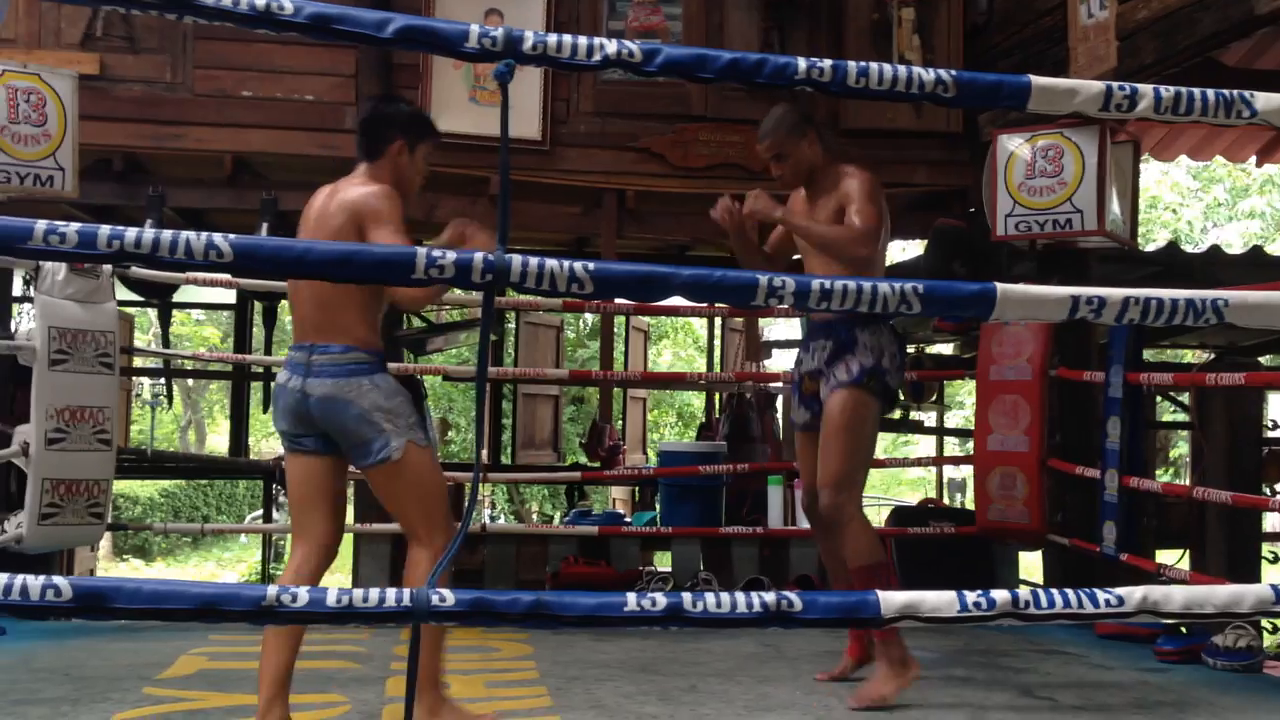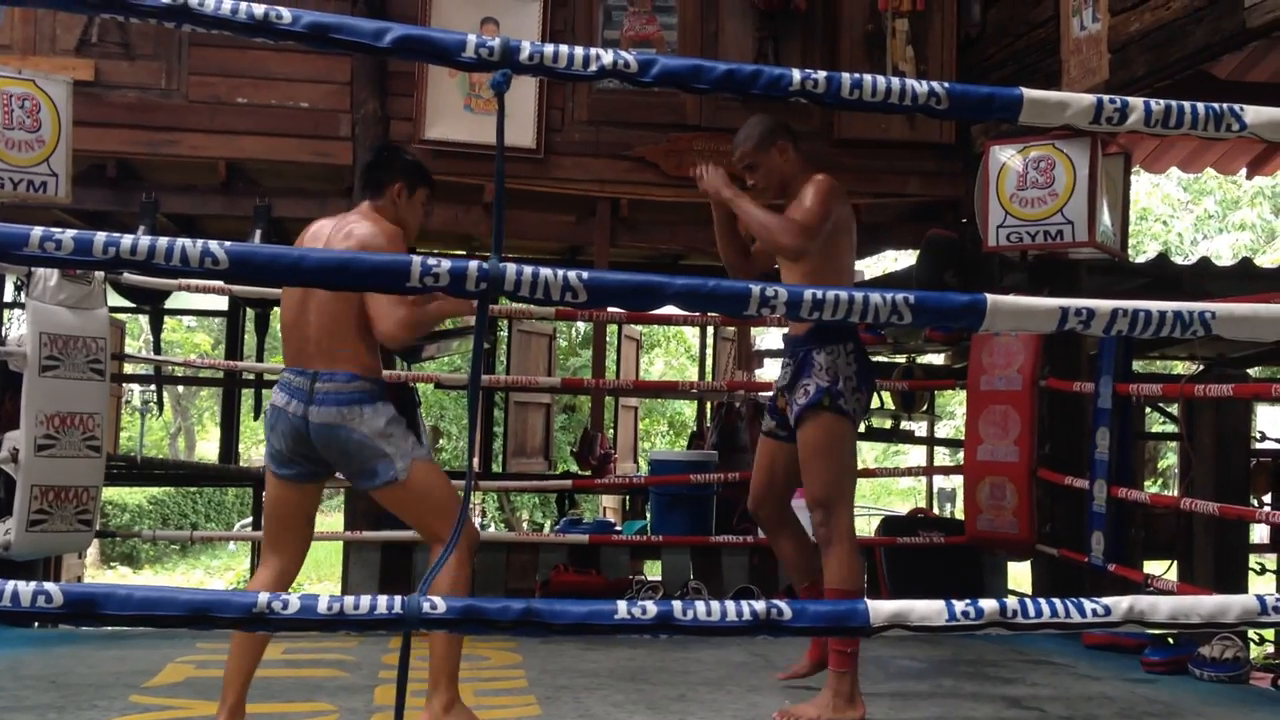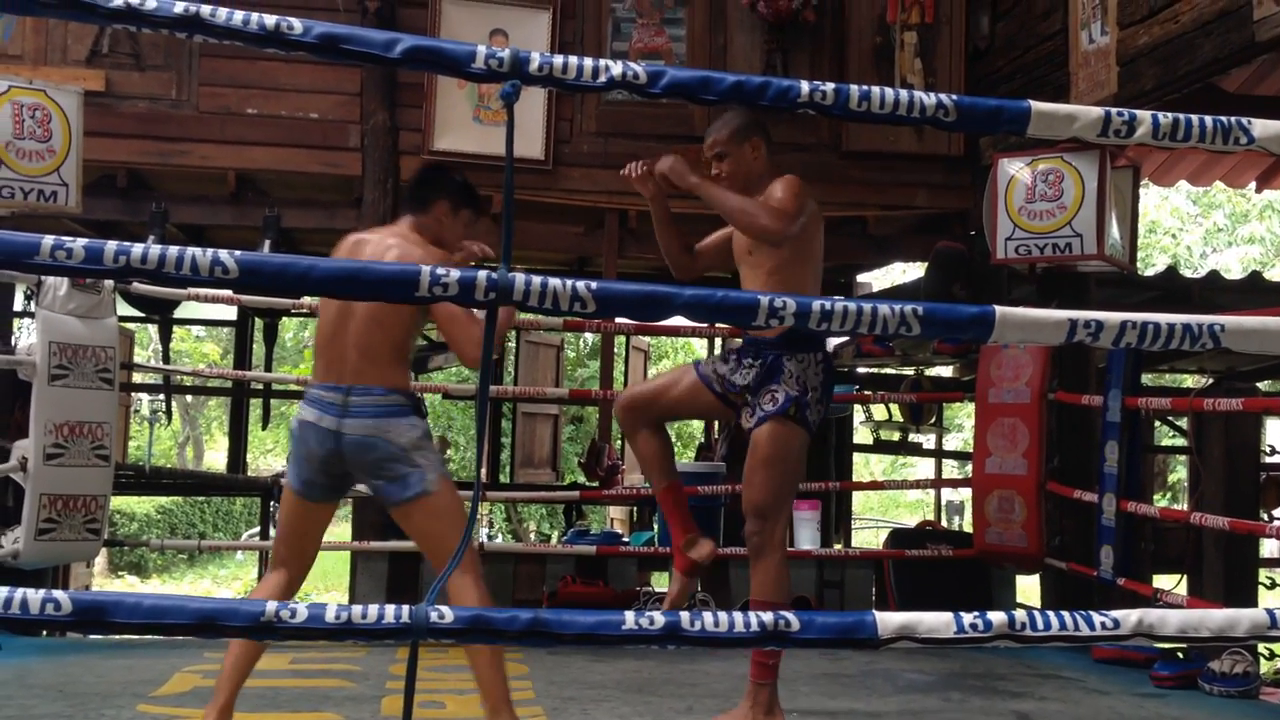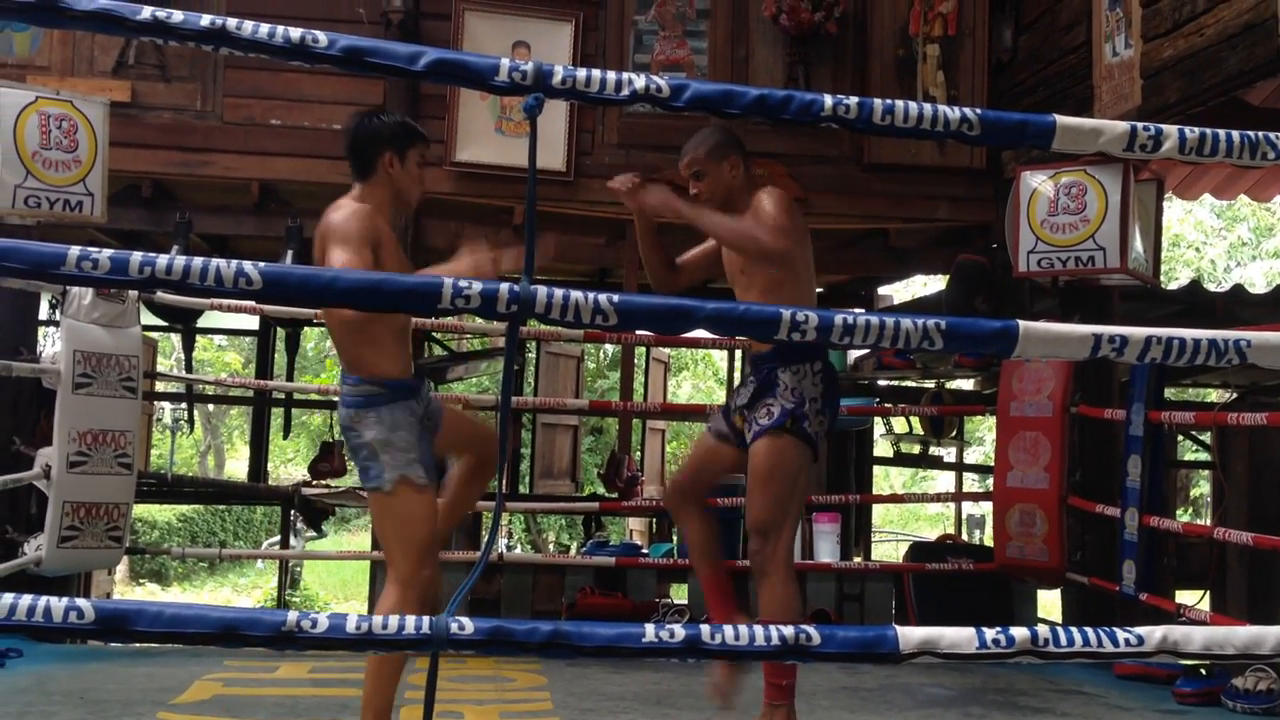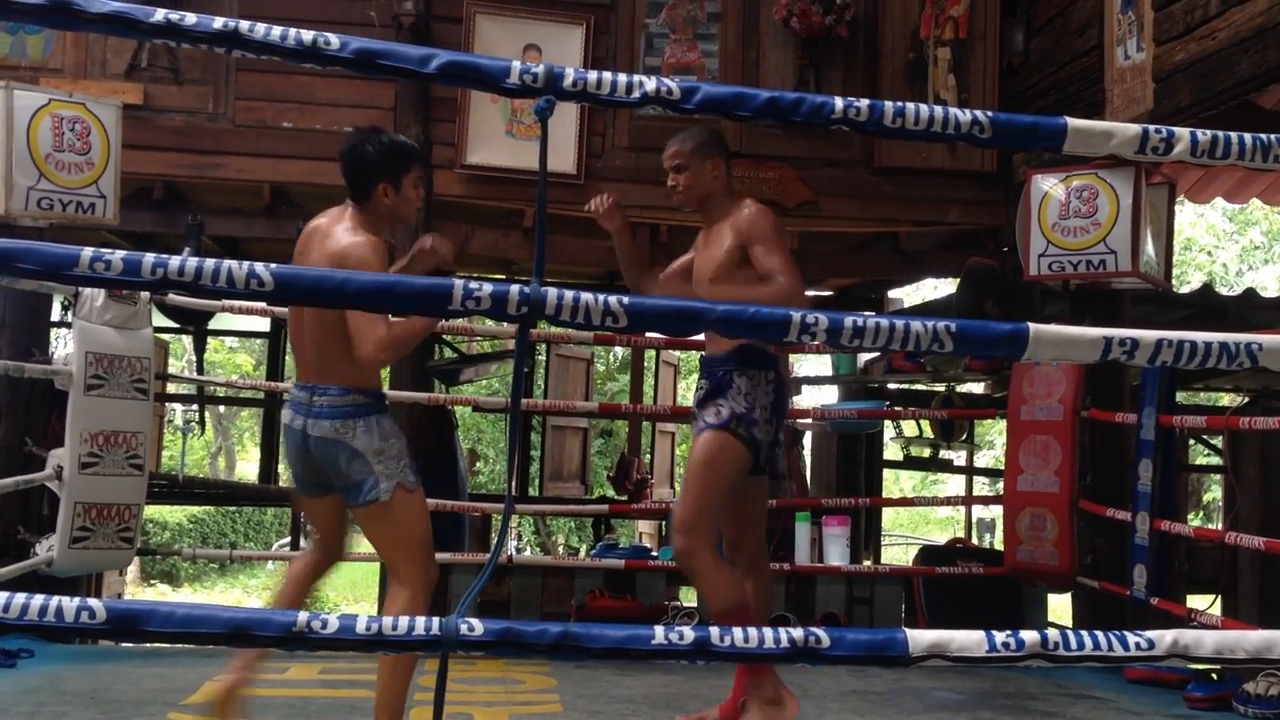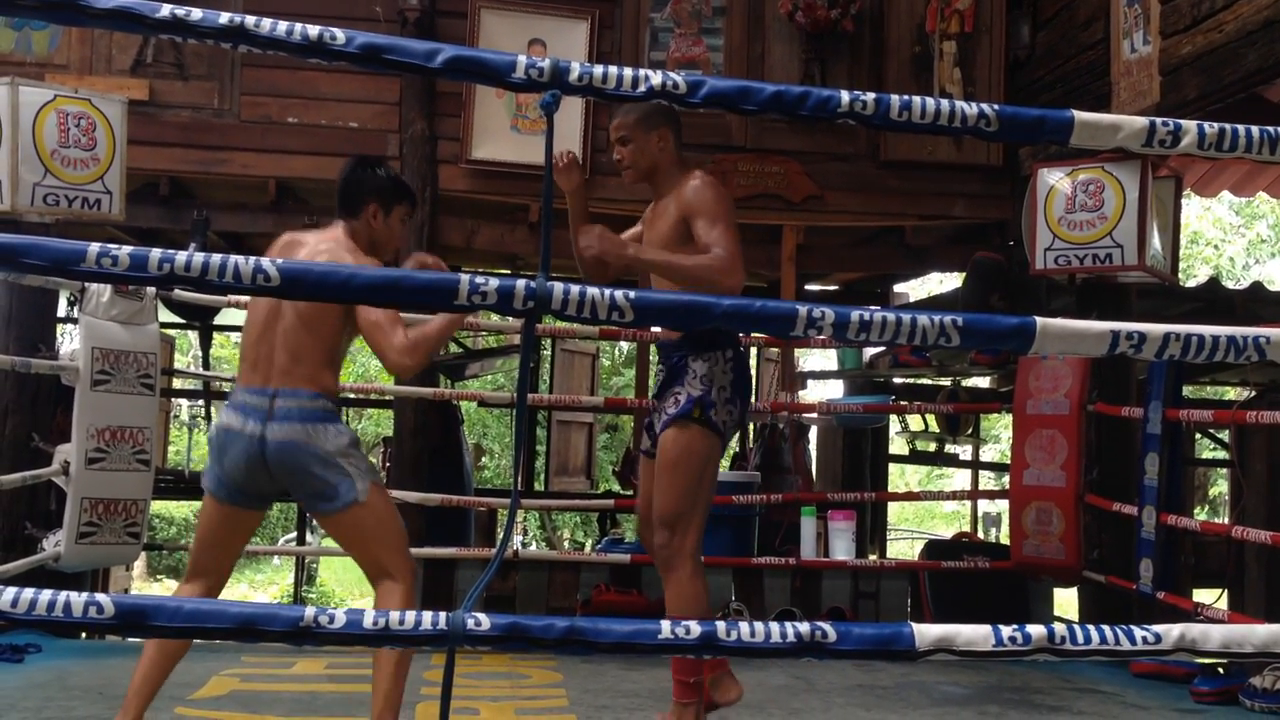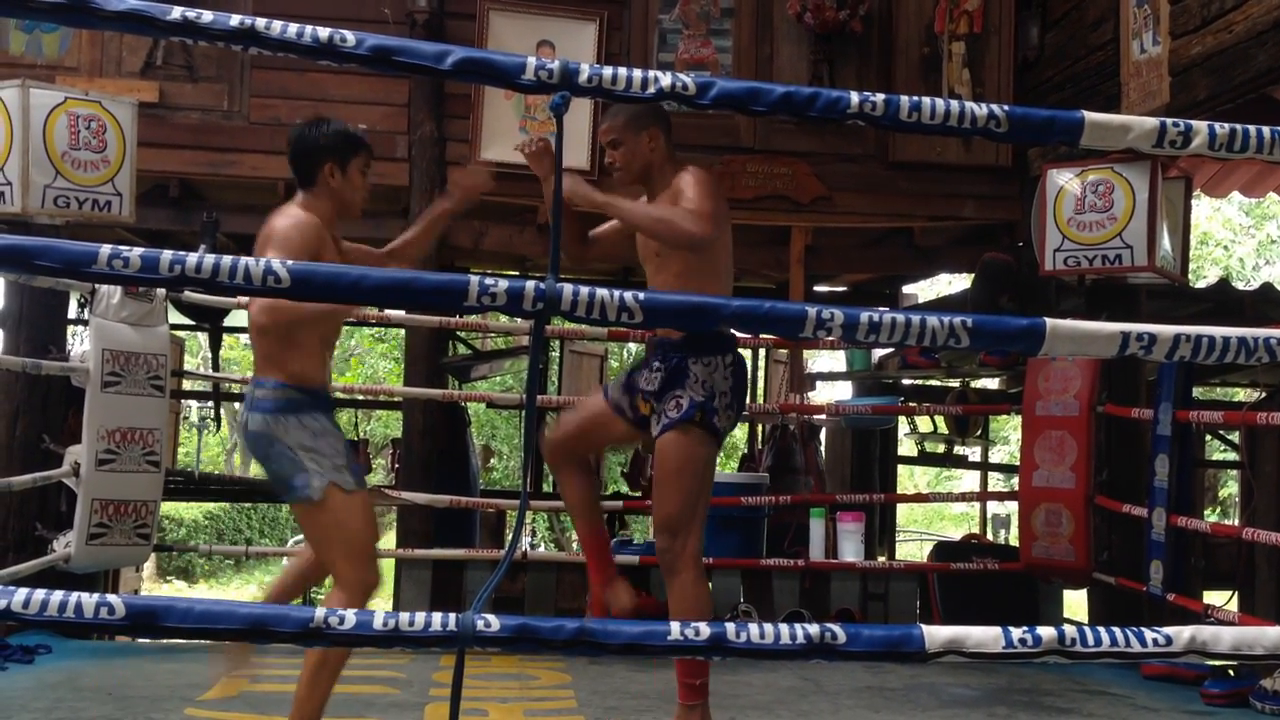
dt=0.7s
person 1, frame 1
left shoulder: (857, 185)
right shoulder: (800, 201)
left elbow: (863, 252)
right elbow: (756, 269)
left wrist: (783, 214)
right wrist: (735, 227)
left hip: (860, 347)
right hip: (815, 348)
left knee: (836, 500)
right knee: (817, 508)
left ankle: (894, 654)
right ankle: (862, 643)
person 1, frame 2
left shoulder: (823, 192)
right shoulder: (792, 207)
left elbow: (795, 242)
right elbow: (745, 270)
left wrist: (732, 195)
right wrist: (720, 205)
left hip: (829, 360)
right hip: (800, 362)
left knee: (830, 520)
right knee: (765, 504)
right ankle: (826, 636)
person 1, frame 3
left shoulder: (788, 191)
right shoulder: (740, 214)
left elbow: (779, 229)
right elbow: (686, 265)
left wrist: (691, 183)
right wrist: (655, 201)
left hip: (792, 365)
right hip: (746, 360)
left knee: (763, 531)
right knee: (633, 405)
right ankle: (686, 545)
person 1, frame 4
left shoulder: (771, 202)
right shoulder: (728, 232)
left elbow: (774, 250)
right elbow: (667, 280)
left wrist: (683, 211)
right wrist: (643, 215)
left hip: (794, 380)
right hip: (758, 382)
left knee: (767, 549)
right knee: (680, 493)
right ankle: (729, 627)
person 1, frame 5
left shoulder: (752, 219)
right shoulder: (709, 236)
left elbow: (789, 293)
right elbow: (652, 291)
left wrist: (701, 296)
right wrist: (620, 234)
left hip: (747, 387)
right hip: (720, 391)
left knee: (690, 540)
right knee: (741, 552)
person 1, frame 6
left shoulder: (700, 190)
right shoulder: (656, 211)
left elbow: (729, 276)
right elbow: (597, 273)
left wrist: (632, 254)
right wrist: (576, 198)
left hip: (704, 369)
right hip: (676, 371)
left knee: (673, 543)
right knee: (657, 536)
person 1, frame 7
left shoulder: (694, 183)
right shoulder: (648, 206)
left elbow: (698, 235)
right elbow: (577, 248)
left wrist: (598, 196)
right wrist: (555, 184)
left hip: (700, 370)
right hip: (662, 367)
left knee: (676, 545)
right knee: (561, 444)
right ankle: (604, 585)
person 2, frame 1
left shoulder: (322, 199)
right shoulder: (375, 198)
right elbow: (414, 286)
left wrist: (434, 245)
right wrist: (470, 252)
left hip: (298, 379)
right hip: (353, 379)
left knee: (311, 553)
right knee: (431, 537)
person 2, frame 2
left shoulder: (314, 232)
right shoulder: (382, 235)
right elbow: (392, 331)
left wrist: (417, 293)
right wrist: (445, 306)
left hip: (291, 402)
right hip: (353, 408)
left knee: (277, 563)
right knee: (456, 538)
person 2, frame 3
left shoulder: (348, 244)
right shoulder: (427, 259)
right elbow: (474, 352)
right wrist: (506, 298)
left hip: (318, 416)
right hip: (385, 423)
left knee: (281, 575)
right knee: (463, 572)
person 2, frame 4
left shoulder: (370, 218)
right shoulder: (350, 217)
left elbow: (407, 283)
right elbow: (350, 303)
left wrist: (473, 266)
right wrist: (448, 272)
left hip: (394, 397)
right hip: (380, 406)
left knee: (488, 443)
right knee: (411, 576)
person 2, frame 5
left shoulder: (321, 227)
right shoulder: (360, 246)
right elbow: (373, 351)
left wrist: (409, 265)
left hip: (305, 410)
right hip: (349, 420)
left knee: (321, 553)
right knee: (414, 576)
person 2, frame 6
left shoulder: (285, 244)
right shoulder: (361, 268)
right elbow: (401, 357)
right wrist: (455, 310)
left hip: (241, 421)
right hip: (308, 427)
left knee: (200, 583)
right knee: (396, 576)
person 2, frame 7
left shoulder: (317, 232)
right shoulder: (294, 228)
left elbow: (387, 266)
right elbow: (263, 316)
left wrist: (448, 207)
right wrist: (351, 302)
left hip: (290, 412)
right hip: (288, 417)
left knee: (334, 549)
right knee: (357, 579)
